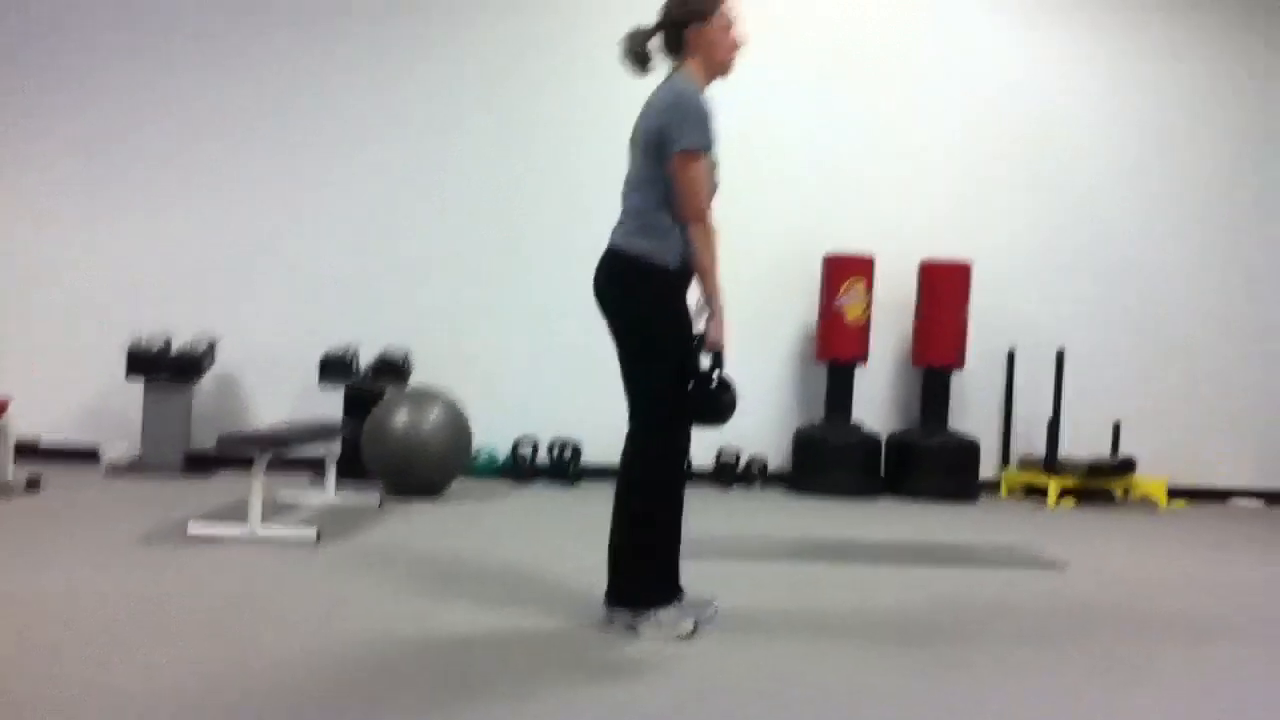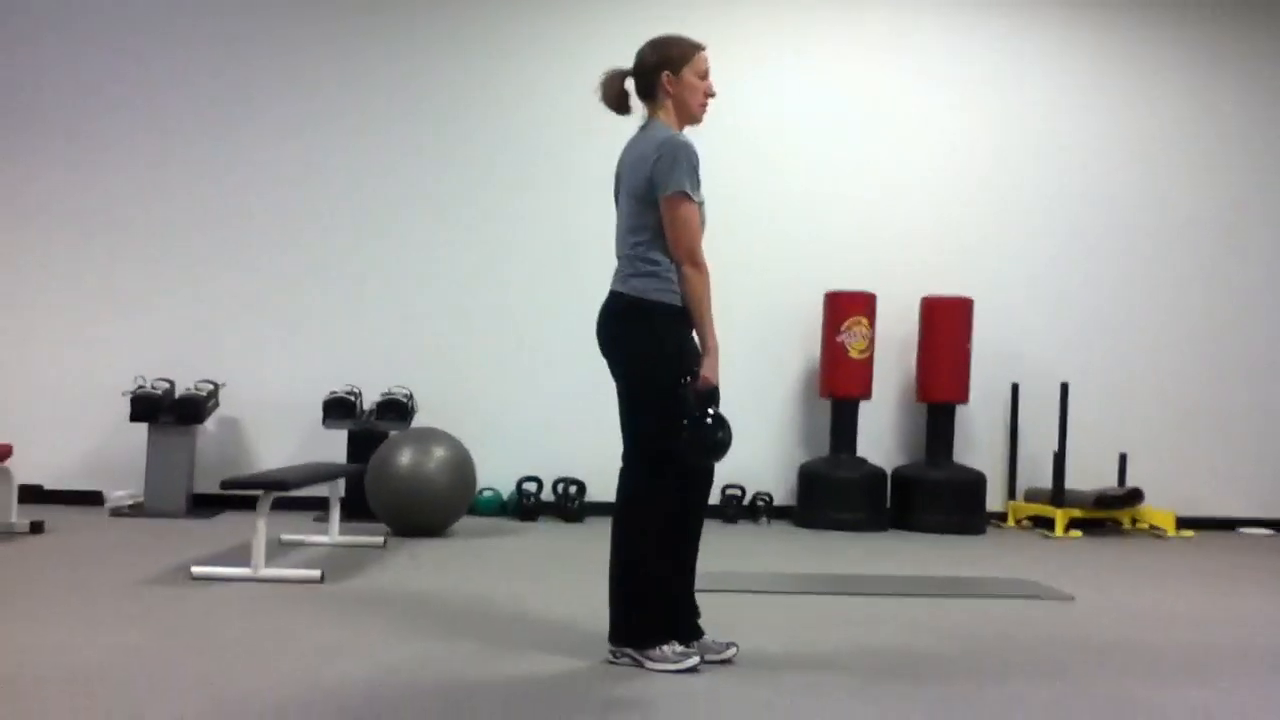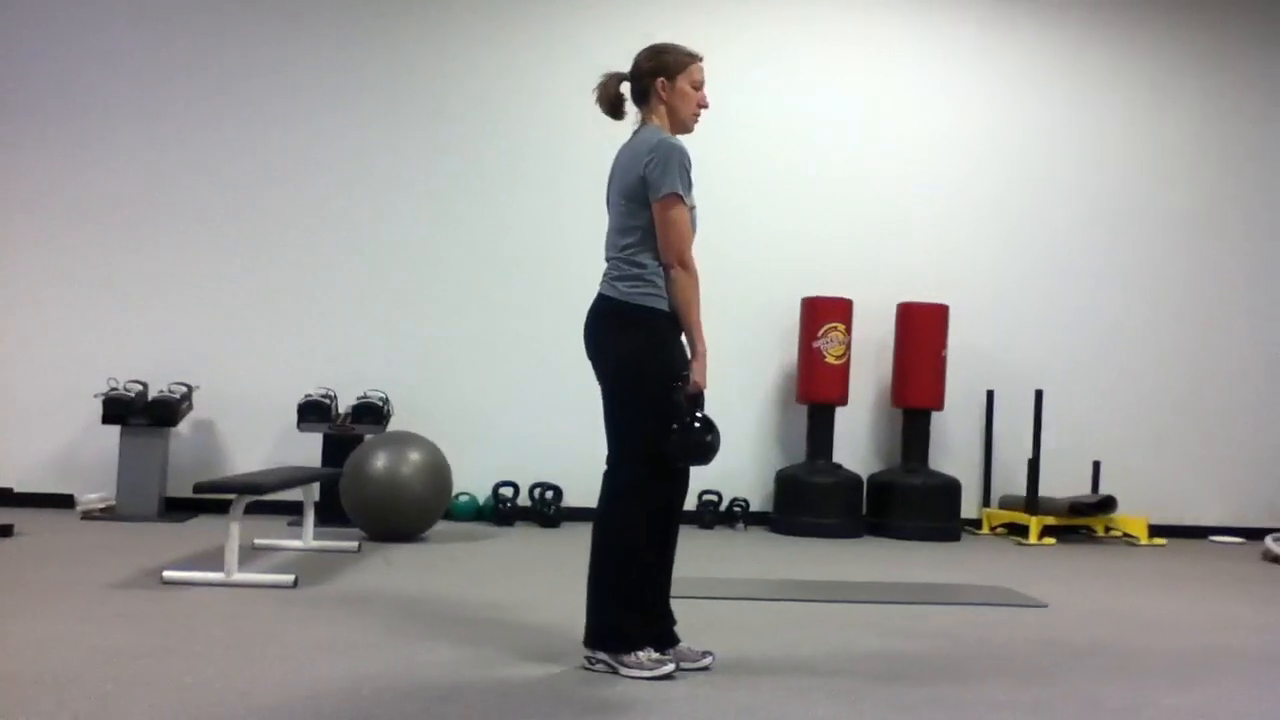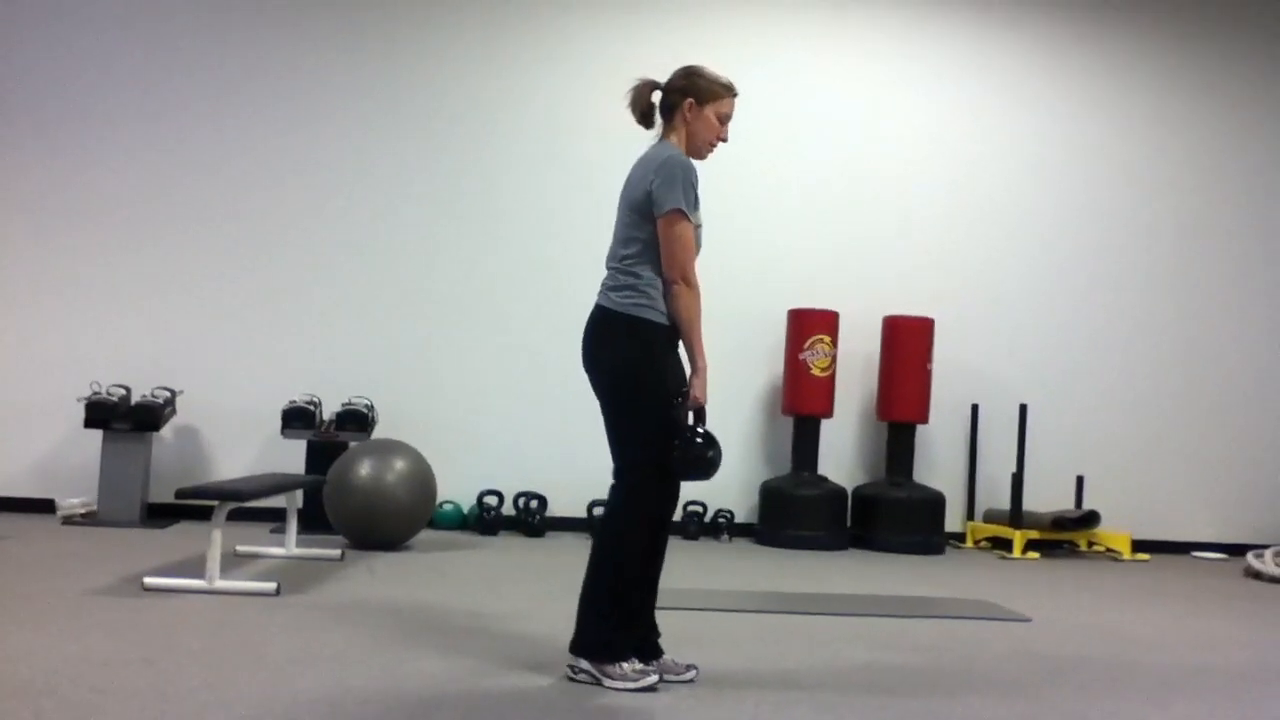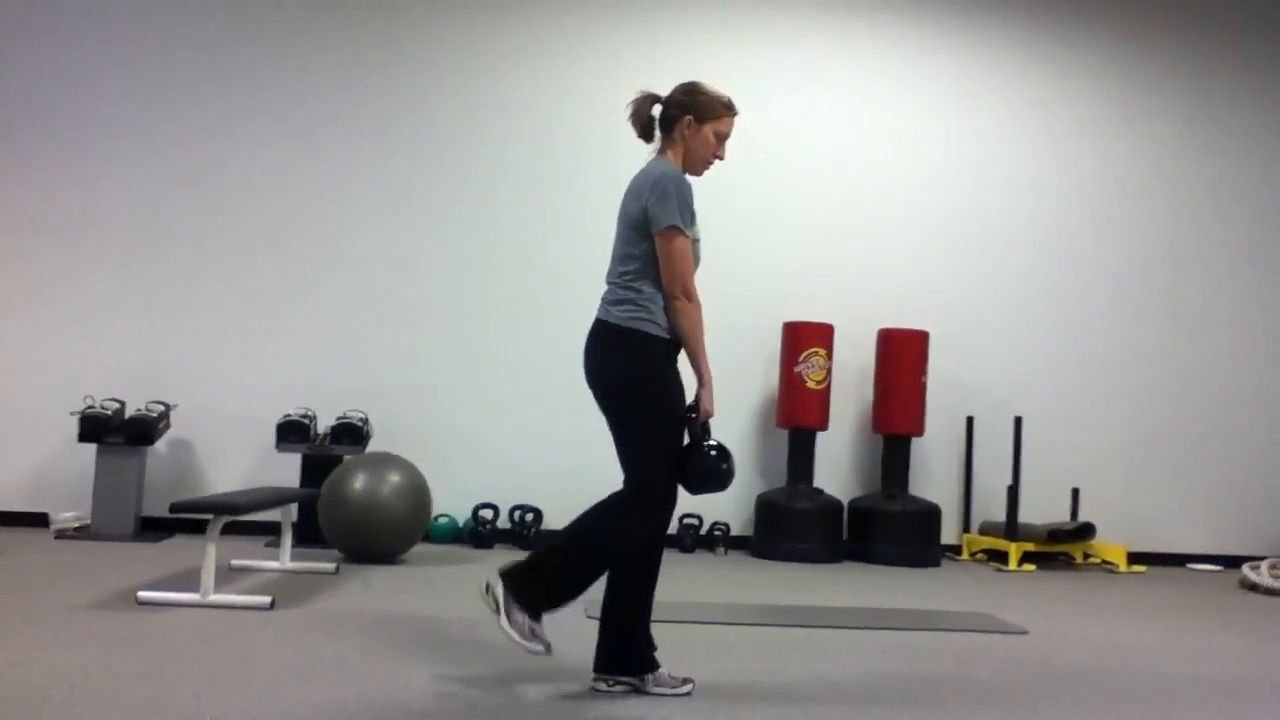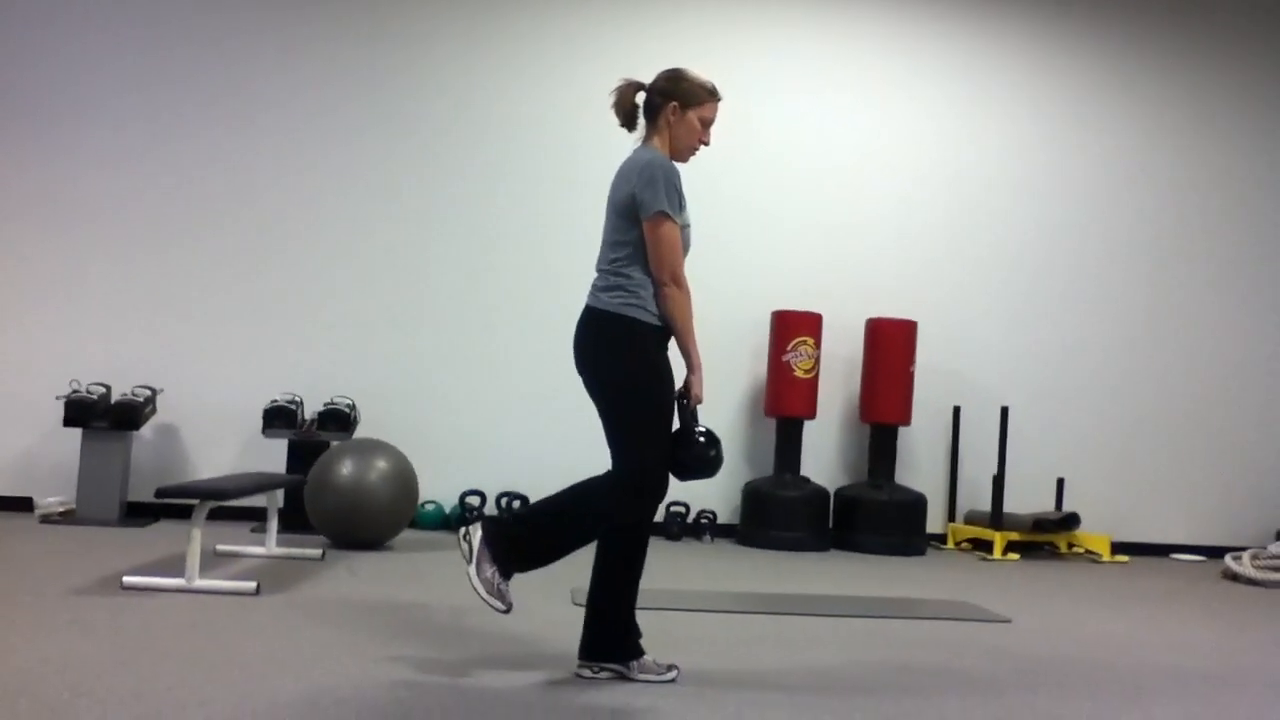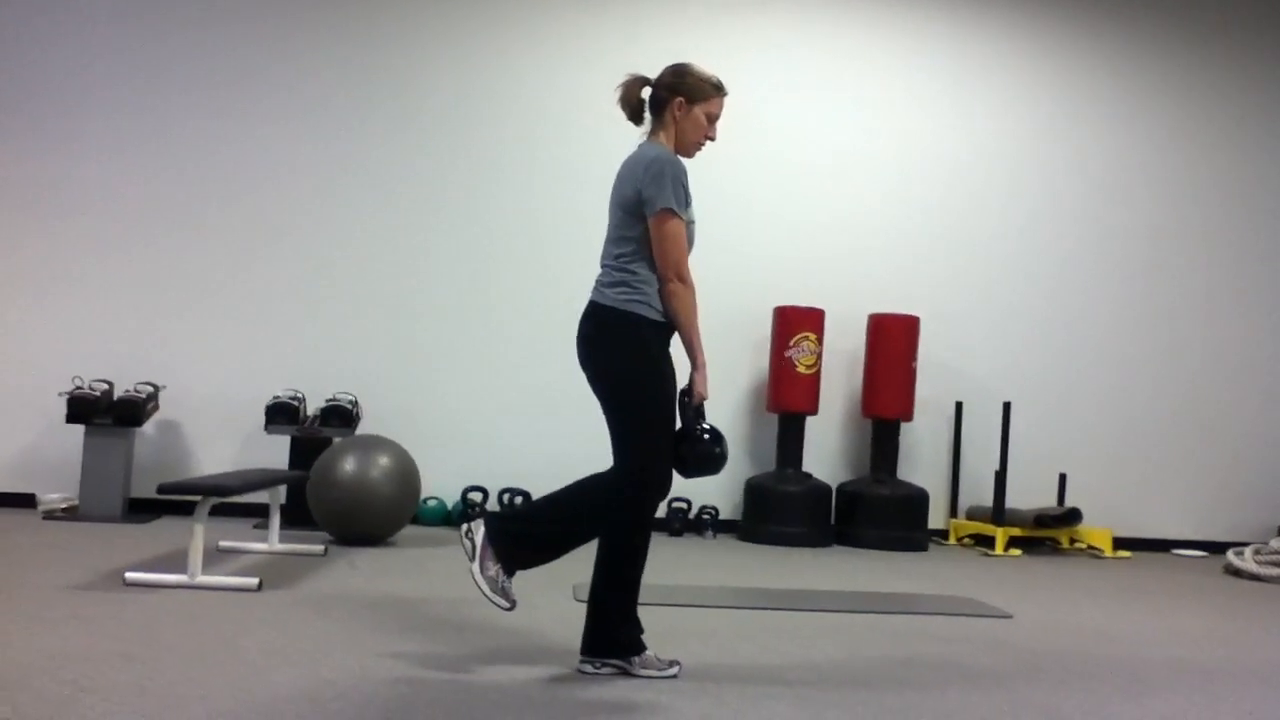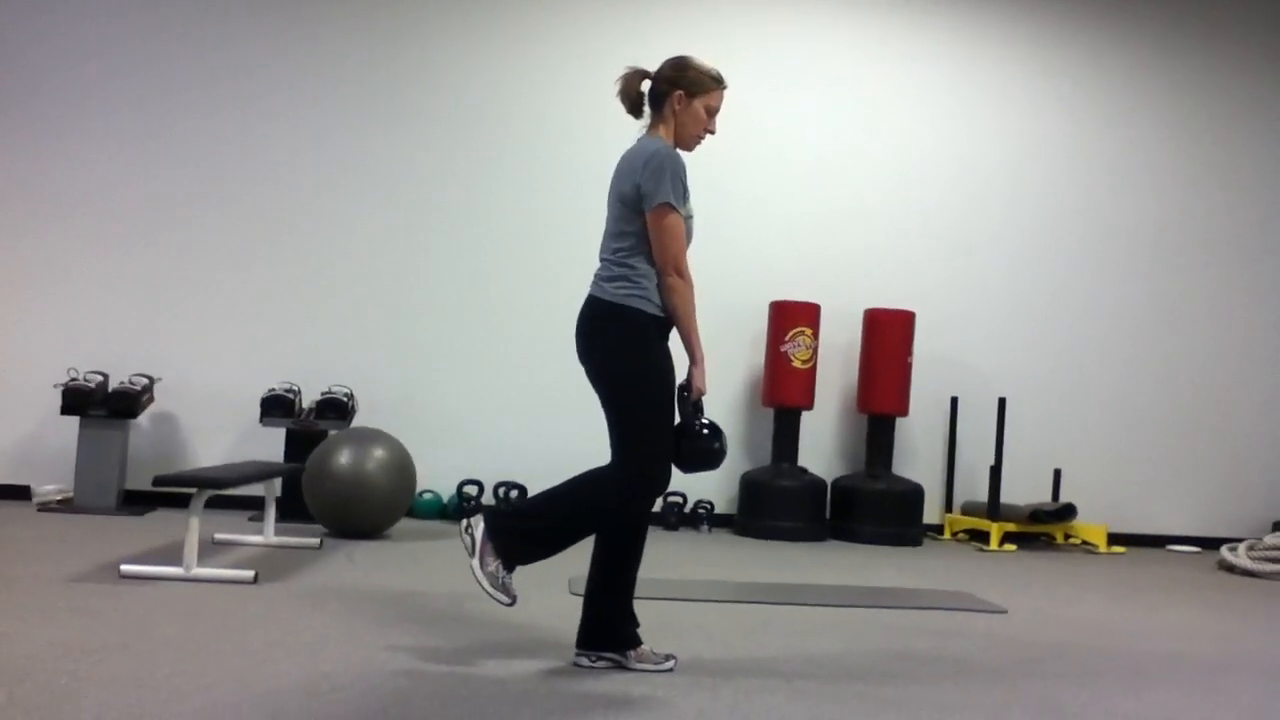
dt=0.5s
person 1, frame 1
left shoulder: (671, 96)
right shoulder: (686, 103)
right elbow: (694, 219)
left wrist: (683, 297)
right wrist: (714, 311)
left hip: (637, 277)
right hip: (645, 284)
left knee: (665, 431)
right knee: (661, 433)
left ankle: (657, 589)
right ankle: (635, 597)
person 1, frame 2
left shoulder: (640, 146)
right shoulder: (673, 149)
right elbow: (688, 261)
left wrist: (691, 344)
right wrist: (709, 349)
left hip: (634, 320)
right hip: (652, 326)
left knee: (683, 473)
right knee: (653, 475)
left ankle: (676, 625)
right ankle: (637, 634)
person 1, frame 3
left shoulder: (634, 150)
right shoulder: (665, 152)
right elbow: (678, 264)
left wrist: (679, 349)
right wrist: (697, 352)
left hip: (622, 323)
right hip: (641, 331)
left knee: (659, 478)
right knee: (637, 479)
left ankle: (650, 633)
right ankle: (611, 639)
person 1, frame 4
left shoulder: (654, 164)
right shoulder: (675, 168)
right elbow: (680, 280)
left wrist: (681, 365)
right wrist: (698, 368)
left hip: (625, 339)
right hip: (635, 343)
left knee: (652, 489)
right knee: (641, 489)
left ankle: (633, 644)
right ankle: (596, 648)
person 1, frame 5
left shoulder: (653, 179)
right shoulder: (669, 184)
right elbow: (680, 296)
left wrist: (684, 377)
right wrist: (704, 380)
left hip: (627, 351)
right hip: (635, 355)
left knee: (650, 497)
right knee: (650, 495)
left ankle: (624, 662)
right ankle: (522, 587)
person 1, frame 6
left shoulder: (640, 168)
right shoulder: (657, 170)
right elbow: (669, 281)
left wrist: (678, 362)
right wrist: (694, 367)
left hip: (616, 337)
right hip: (626, 341)
left knee: (638, 483)
right knee: (640, 481)
left ankle: (610, 650)
right ankle: (498, 542)
person 1, frame 7
left shoulder: (644, 162)
right shoulder: (664, 166)
right elbow: (674, 278)
left wrist: (685, 360)
right wrist: (698, 364)
left hip: (620, 332)
right hip: (629, 337)
left knee: (640, 480)
right knee: (643, 478)
left ankle: (612, 645)
right ankle: (501, 537)
person 1, frame 8
left shoulder: (642, 156)
right shoulder: (663, 160)
right elbow: (673, 273)
left wrist: (681, 354)
right wrist: (697, 359)
left hip: (618, 327)
right hip: (629, 332)
left knee: (638, 474)
right knee: (642, 473)
left ankle: (608, 639)
right ankle: (500, 532)
